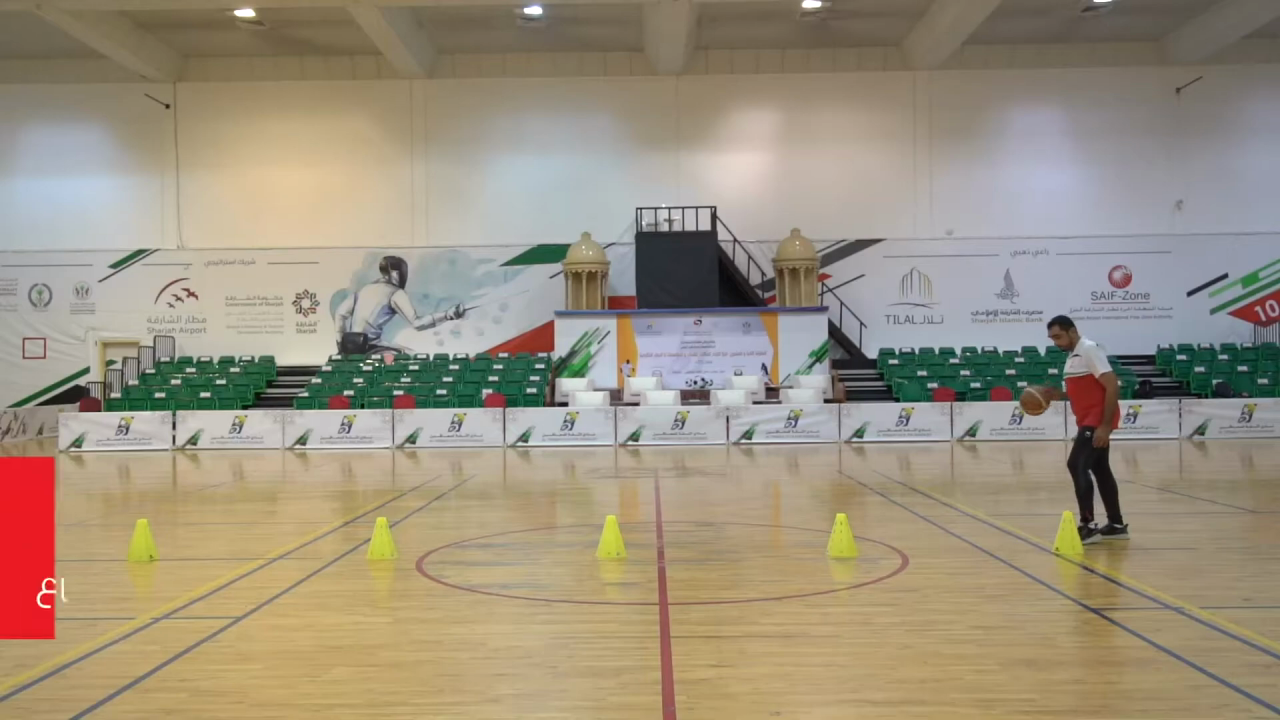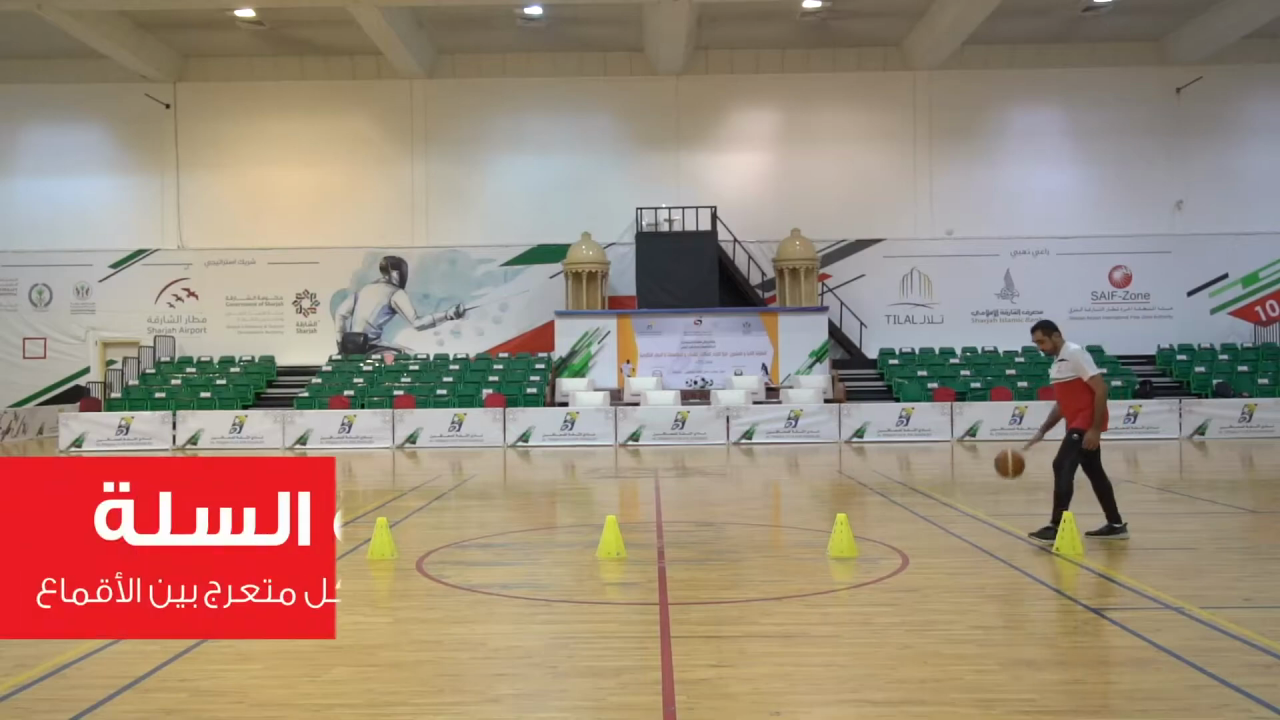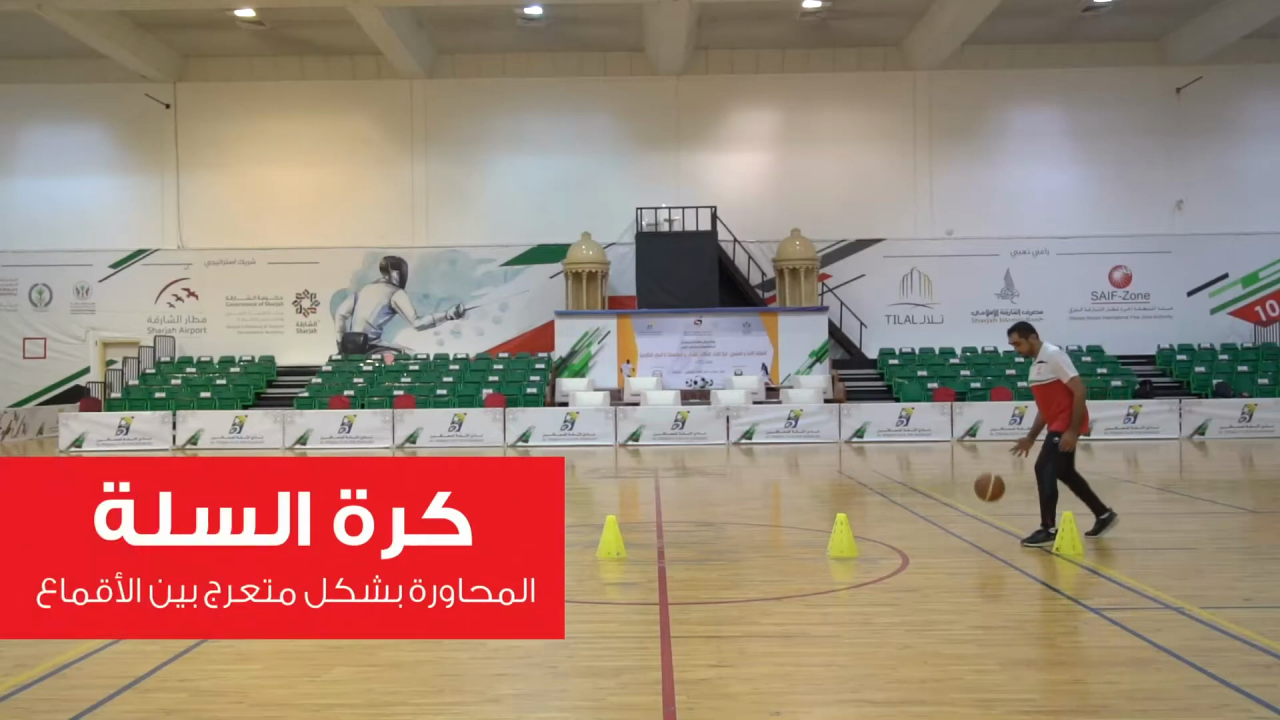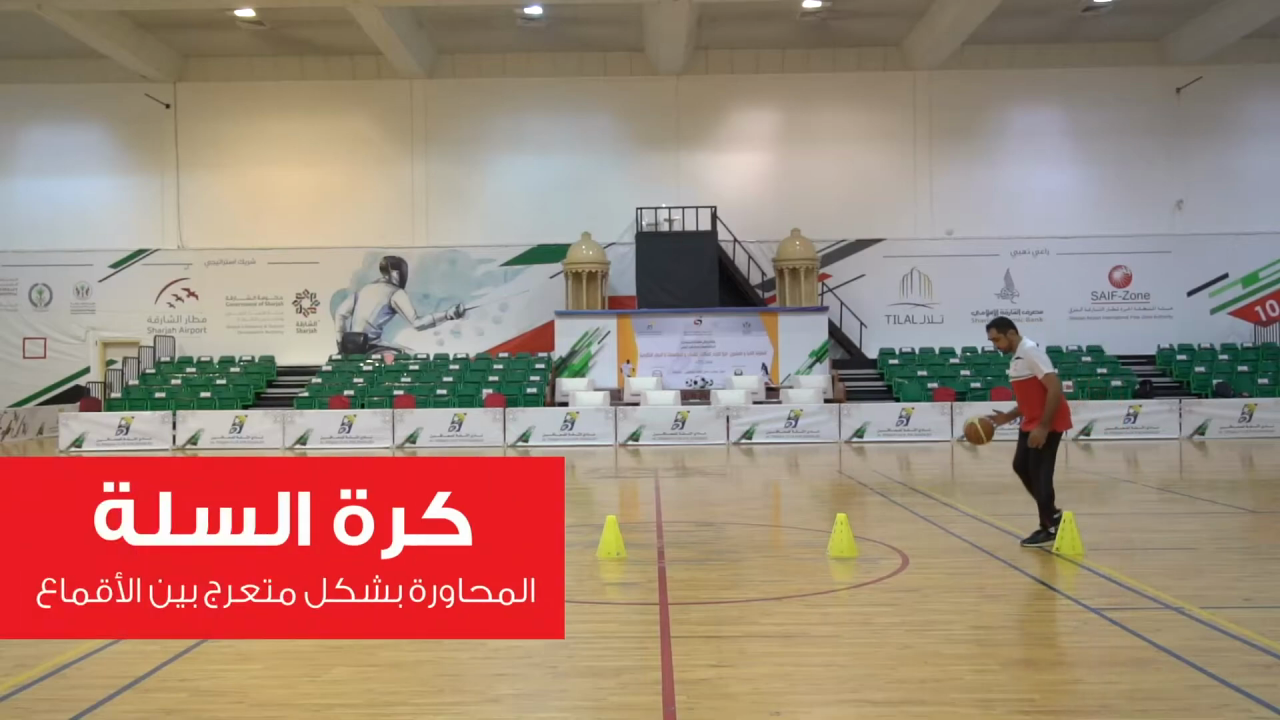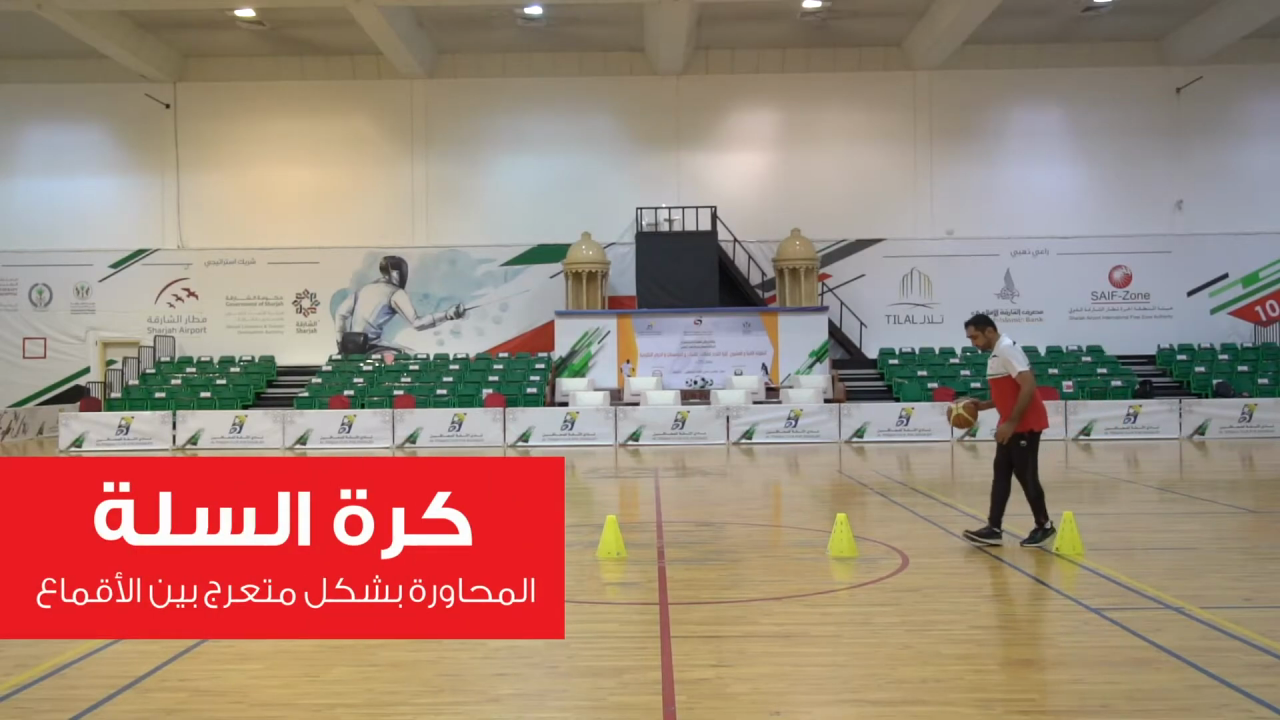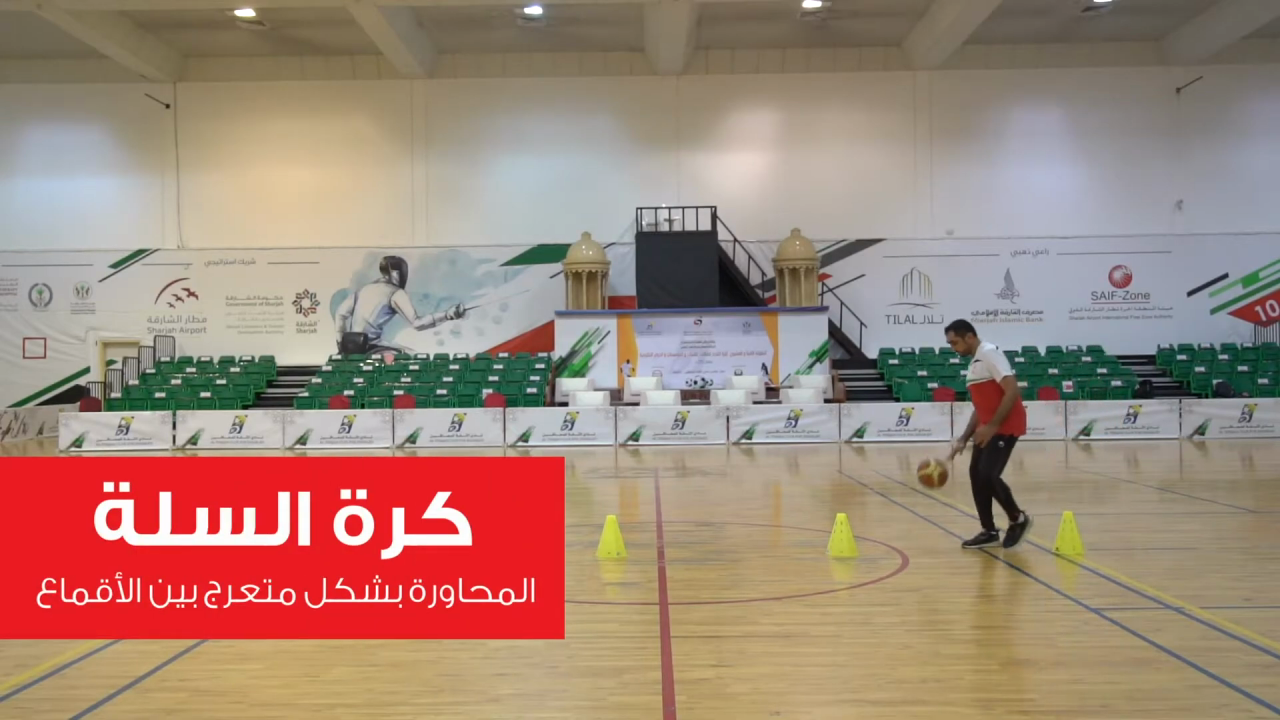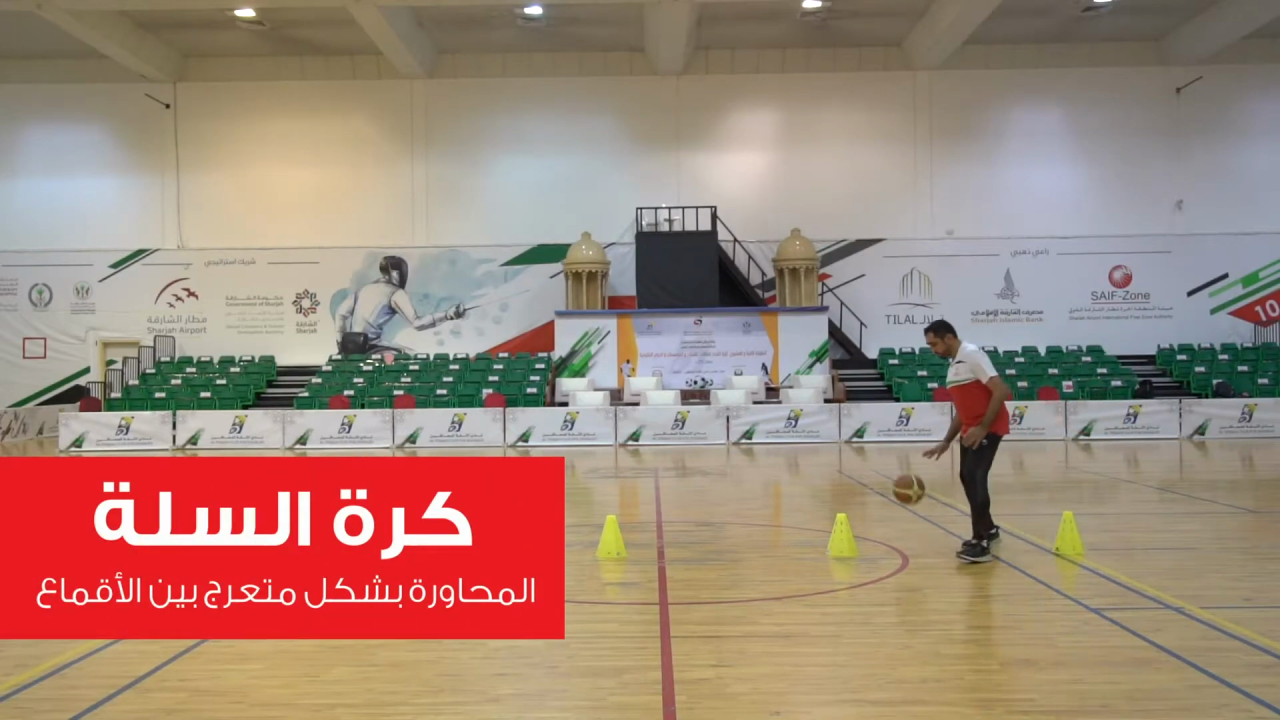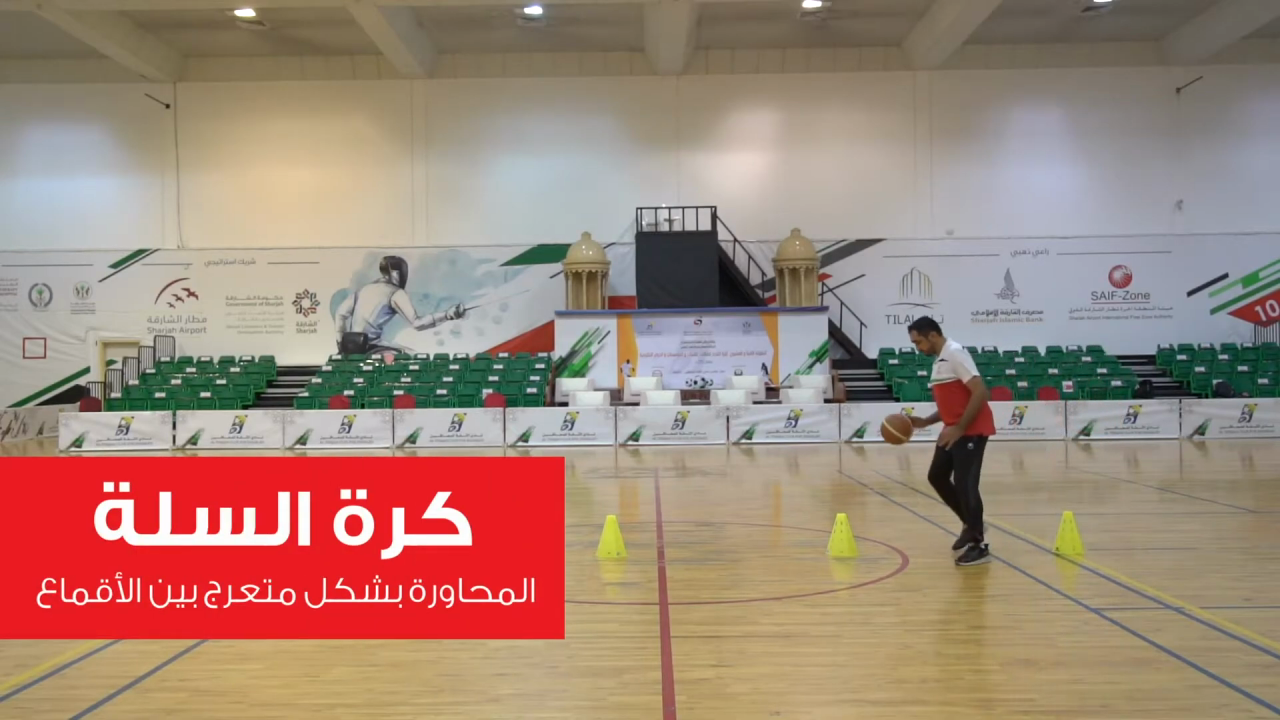
dt=0.2s
person 1, frame 1
left shoulder: (1089, 350)
right shoulder: (1073, 356)
left elbow: (1112, 387)
left wrist: (1105, 425)
right wrist: (1057, 395)
left hip: (1097, 422)
right hip: (1088, 422)
left knee: (1077, 465)
right knee: (1100, 470)
left ankle: (1088, 525)
right ankle: (1117, 525)
person 1, frame 2
left shoulder: (1076, 354)
right shoulder: (1058, 362)
left elbow: (1101, 390)
right elbow: (1063, 403)
left wrist: (1095, 429)
right wrist: (1042, 431)
left hip: (1087, 425)
right hip: (1078, 424)
left knee: (1062, 466)
right knee: (1094, 471)
left ankle: (1057, 527)
right ankle: (1116, 524)
person 1, frame 3
left shoulder: (1054, 355)
right shoulder: (1035, 364)
left elbow: (1080, 391)
left wrist: (1072, 431)
right wrist: (1030, 437)
left hip: (1066, 426)
right hip: (1057, 425)
left knee: (1044, 470)
right knee: (1065, 473)
left ankle: (1048, 530)
right ankle: (1104, 514)
person 1, frame 4
left shoulder: (1030, 351)
right shoulder: (1017, 357)
left elbow: (1055, 388)
left wrist: (1043, 427)
right wrist: (1009, 416)
left hip: (1048, 423)
right hip: (1032, 422)
left knee: (1040, 473)
right knee: (1021, 467)
left ankle: (1048, 529)
right ankle: (1052, 515)
person 1, frame 5
left shoulder: (1007, 349)
right shoulder: (997, 354)
left elbow: (1028, 387)
left wrist: (1011, 423)
right wrist: (985, 405)
left hip: (1025, 423)
right hip: (1010, 422)
left knee: (1025, 474)
right knee: (1001, 471)
left ankle: (1044, 526)
right ankle: (994, 529)
person 1, frame 6
left shoulder: (990, 354)
right shoulder: (975, 362)
left elbow: (1012, 391)
left wrist: (992, 426)
right wrist: (964, 439)
left hip: (1006, 427)
right hip: (989, 427)
left knee: (988, 474)
right knee: (976, 474)
left ankle: (1017, 518)
right ankle: (989, 531)
person 1, frame 7
left shoulder: (972, 355)
right shoulder: (954, 365)
left elbow: (1000, 391)
left wrist: (982, 428)
right wrist: (945, 443)
left hip: (988, 427)
right hip: (971, 428)
left knee: (974, 476)
right knee: (968, 478)
left ankle: (982, 542)
right ankle: (989, 529)
person 1, frame 8
left shoulder: (955, 354)
right shoulder: (939, 362)
left elbow: (980, 392)
left wrist: (959, 428)
right wrist: (924, 422)
left hip: (972, 430)
right hip: (954, 430)
left knee: (965, 482)
right knee: (936, 476)
left ankle: (978, 544)
right ankle: (971, 524)
